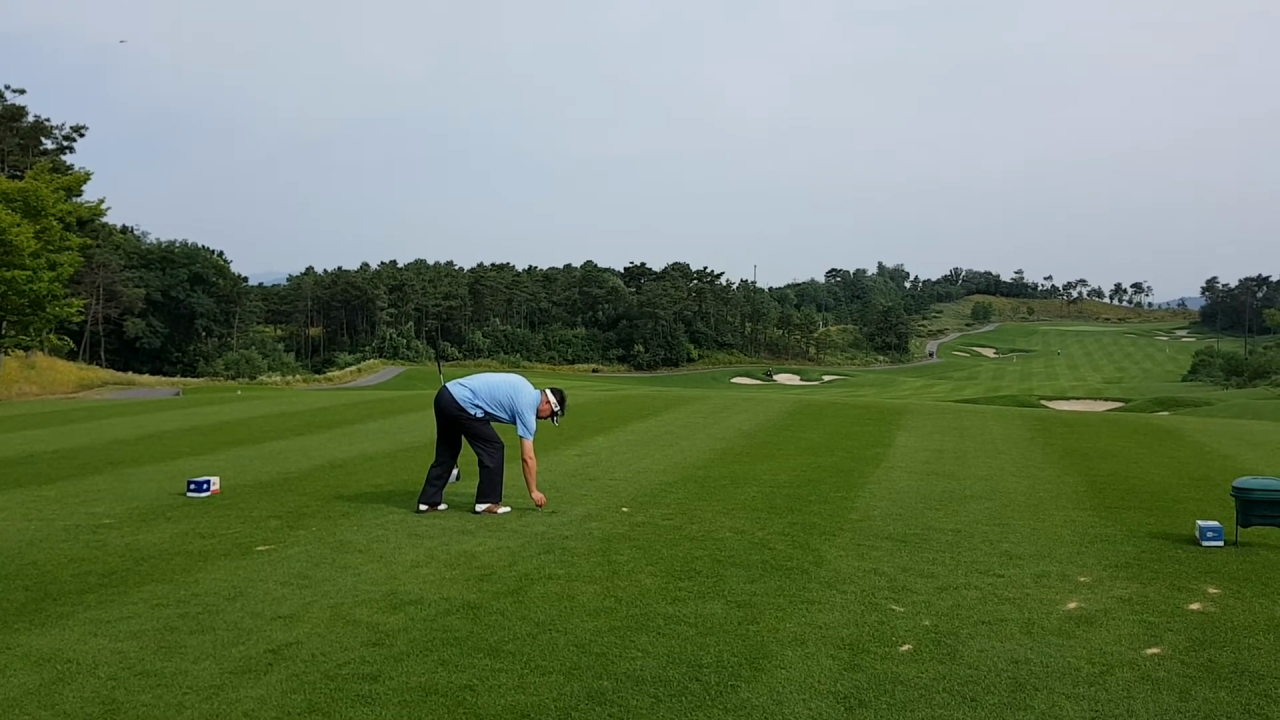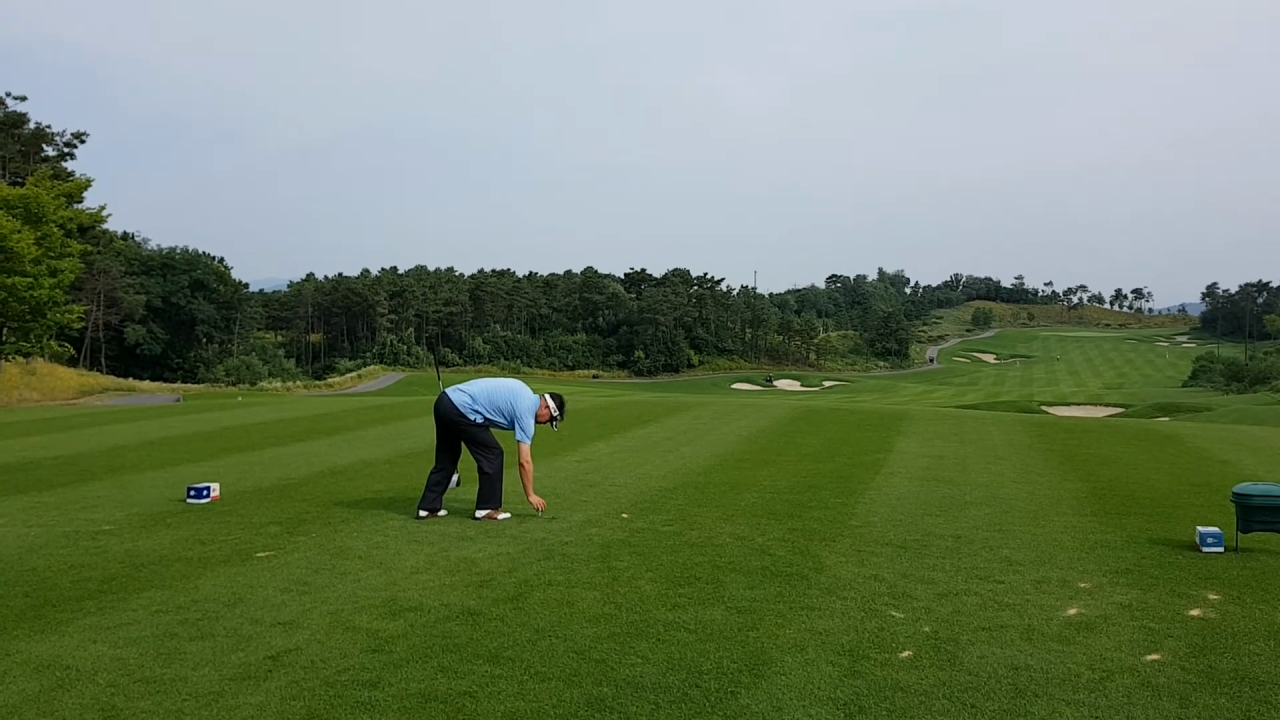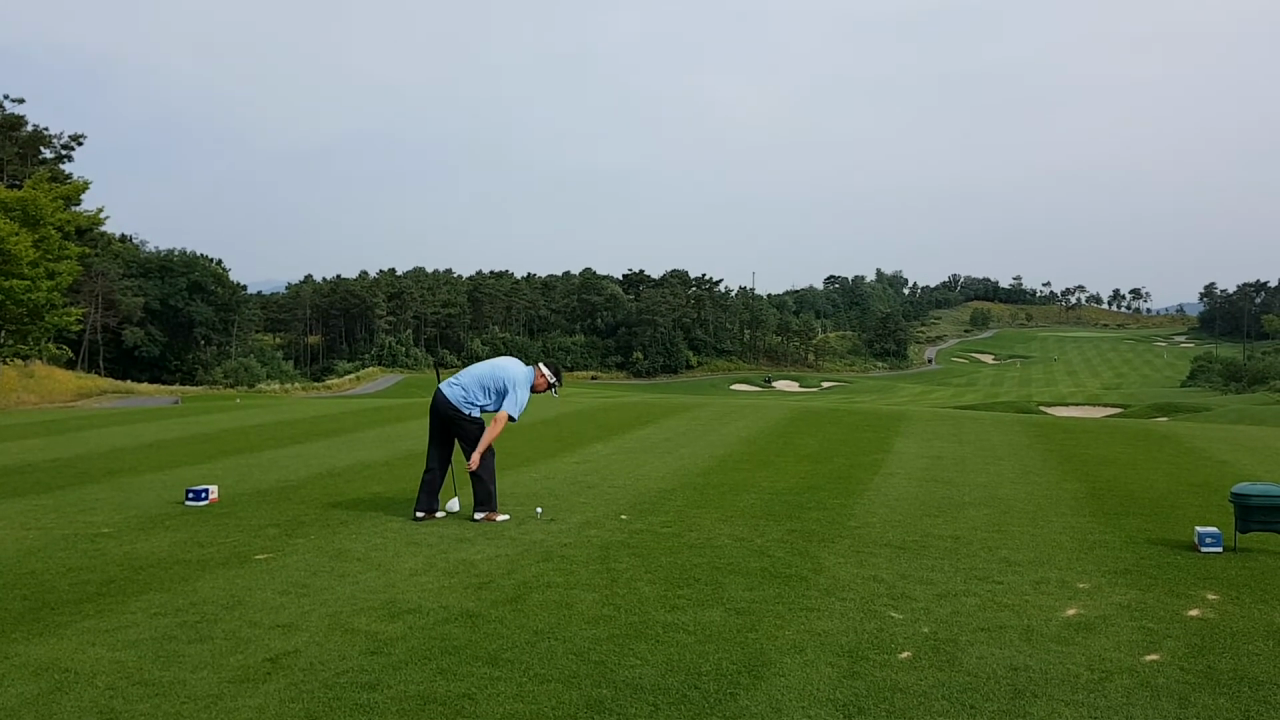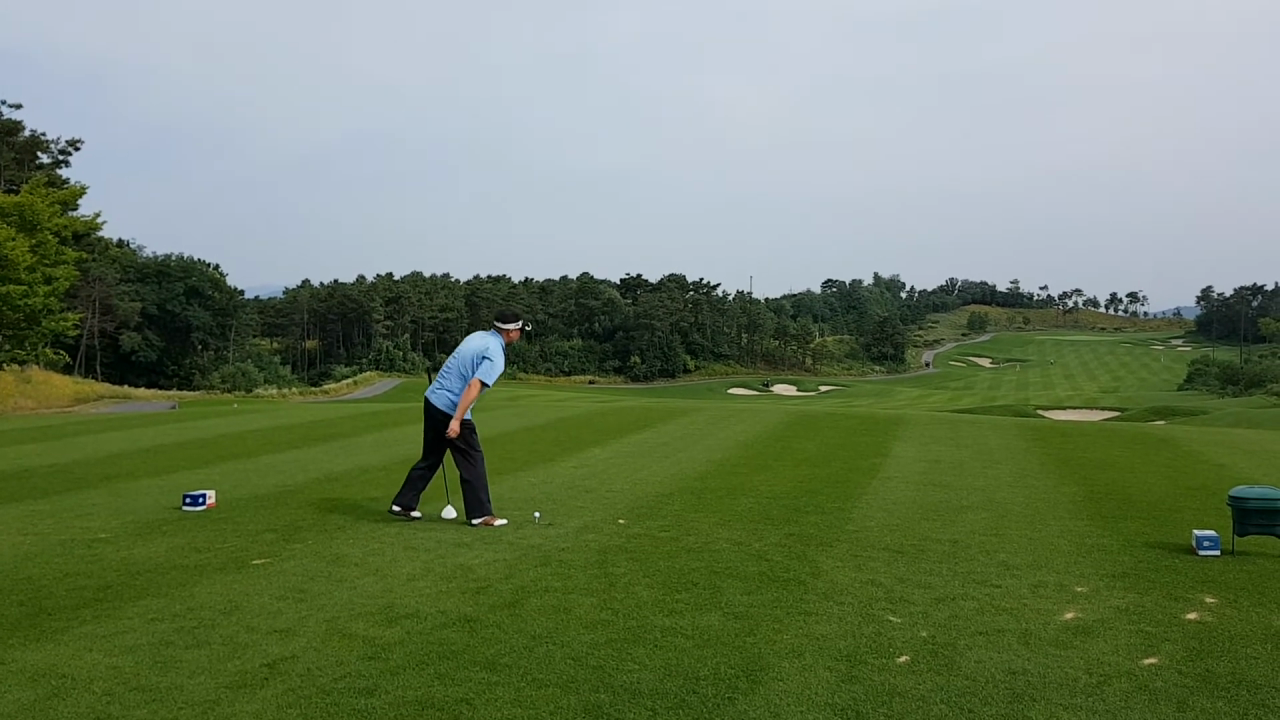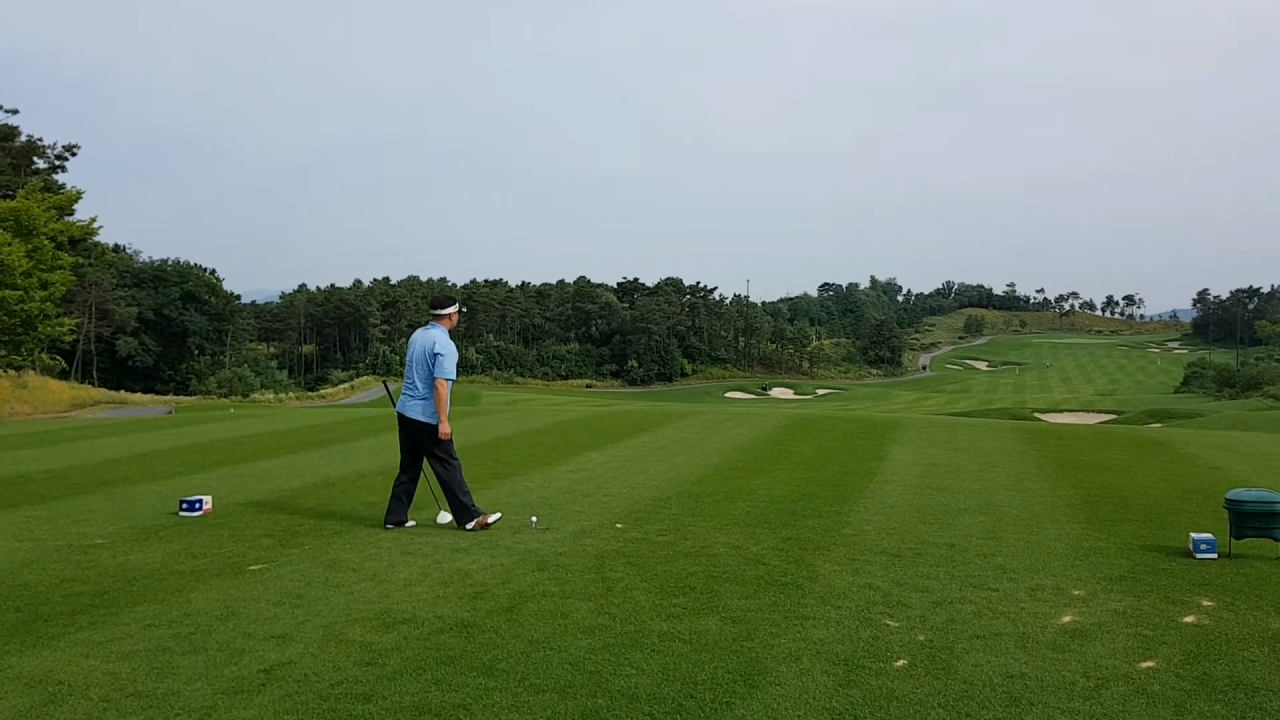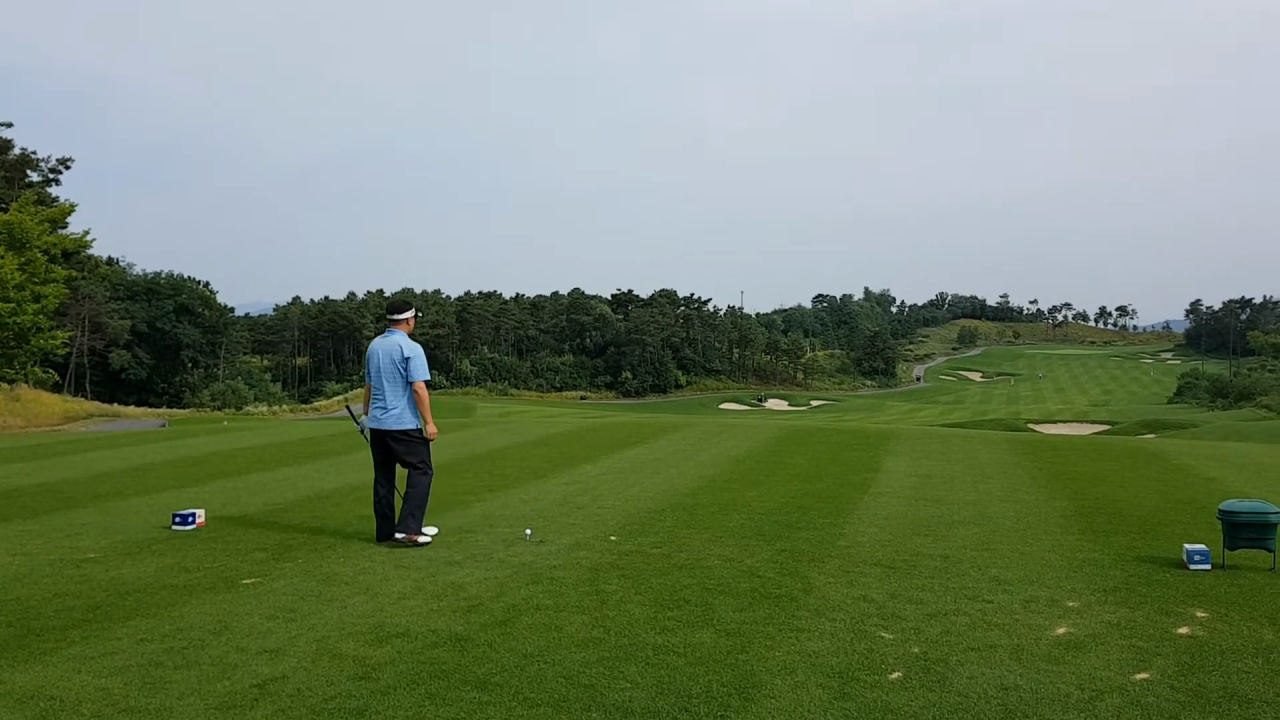
dt=0.3s
person 1, frame 1
left shoulder: (525, 389)
right shoulder: (527, 405)
right elbow: (528, 457)
right wrist: (533, 491)
left hip: (446, 395)
right hip: (462, 403)
left knee: (447, 452)
right knee: (494, 449)
left ankle: (429, 501)
right ankle: (487, 502)
person 1, frame 2
left shoulder: (524, 392)
right shoulder: (526, 411)
right elbow: (524, 461)
right wrist: (531, 495)
left hip: (445, 400)
right hip: (462, 409)
left knee: (446, 459)
right knee: (492, 455)
left ankle: (428, 507)
right ankle: (487, 508)
person 1, frame 3
left shoulder: (517, 366)
right shoulder: (520, 386)
right elbow: (498, 422)
right wrist: (478, 452)
left hip: (442, 394)
right hip: (459, 405)
left knee: (437, 457)
right knee: (485, 456)
left ankle: (424, 508)
right ankle: (484, 510)
person 1, frame 4
left shoulder: (477, 336)
right shoulder: (495, 355)
right elbow: (474, 387)
right wrist: (456, 420)
left hip: (433, 400)
right hip: (450, 408)
left knee: (430, 458)
right knee: (472, 461)
left ankle: (403, 503)
right ankle: (481, 514)
person 1, frame 5
left shoulder: (418, 335)
right shoulder: (444, 344)
right elbow: (440, 385)
right wrist: (444, 421)
left hip: (405, 411)
right hip: (426, 417)
left knee: (409, 468)
right knee: (448, 467)
left ankle: (395, 517)
right ankle: (471, 517)
person 1, frame 6
left shoulder: (374, 345)
right shoulder: (411, 348)
left elbow: (368, 385)
right elbow: (419, 388)
left wrist: (366, 414)
right wrist: (429, 422)
left hip: (377, 424)
right hip: (404, 424)
left knee: (384, 478)
right knee: (421, 471)
left ankle: (385, 530)
right ankle: (408, 529)
